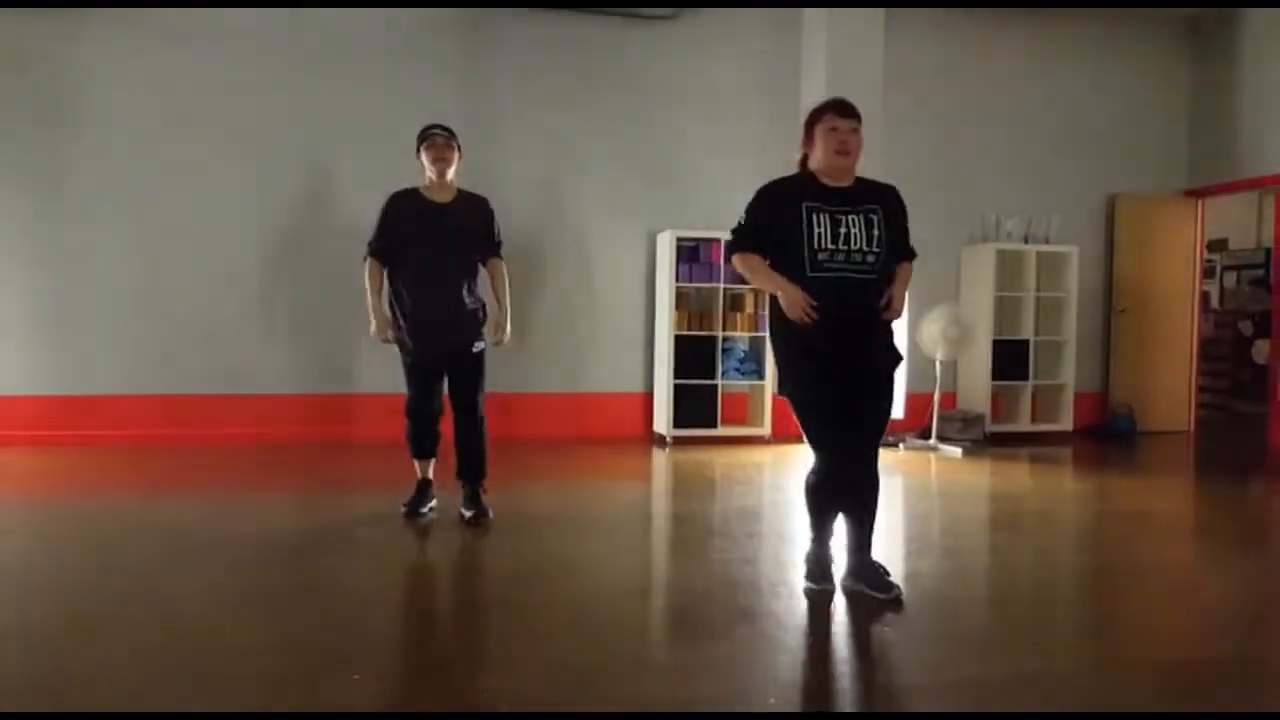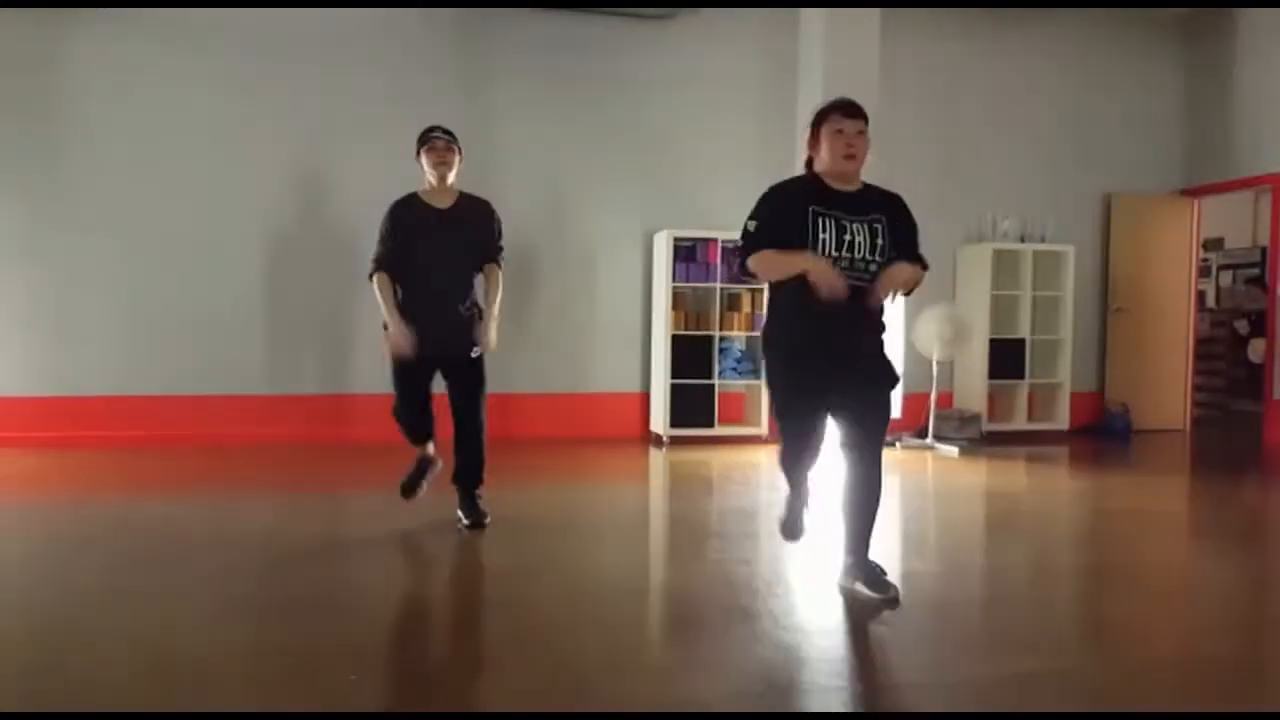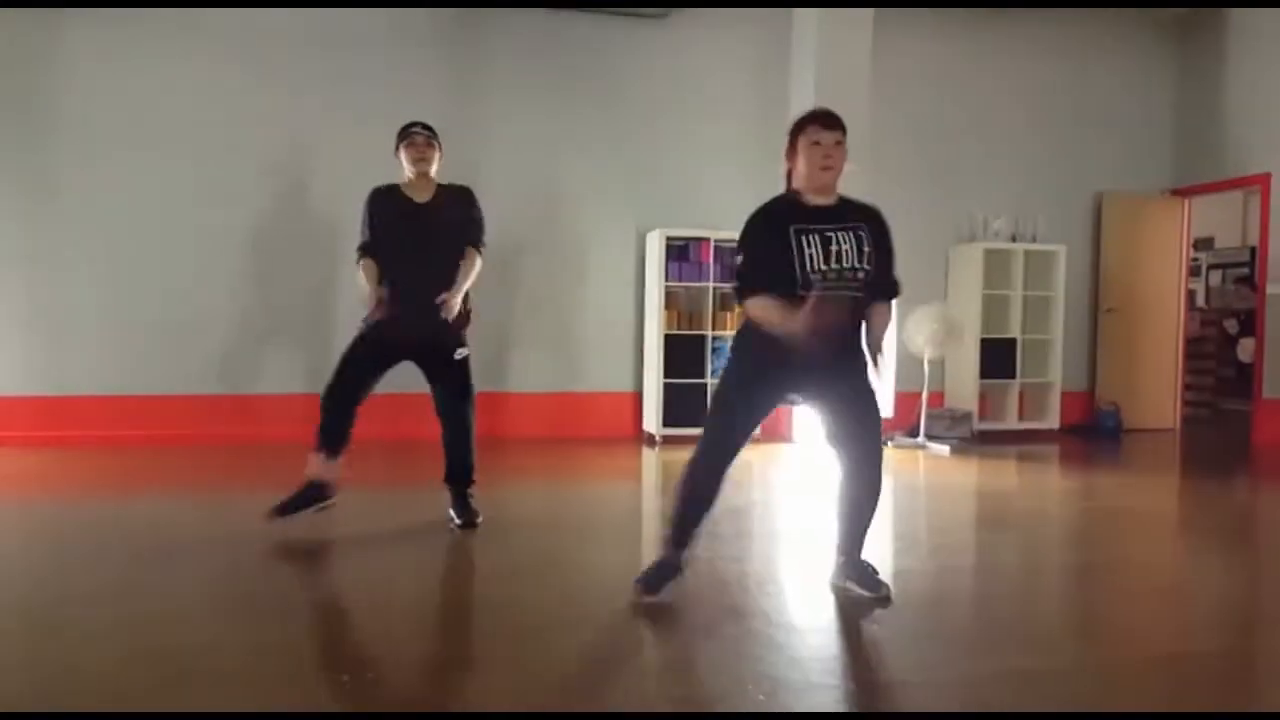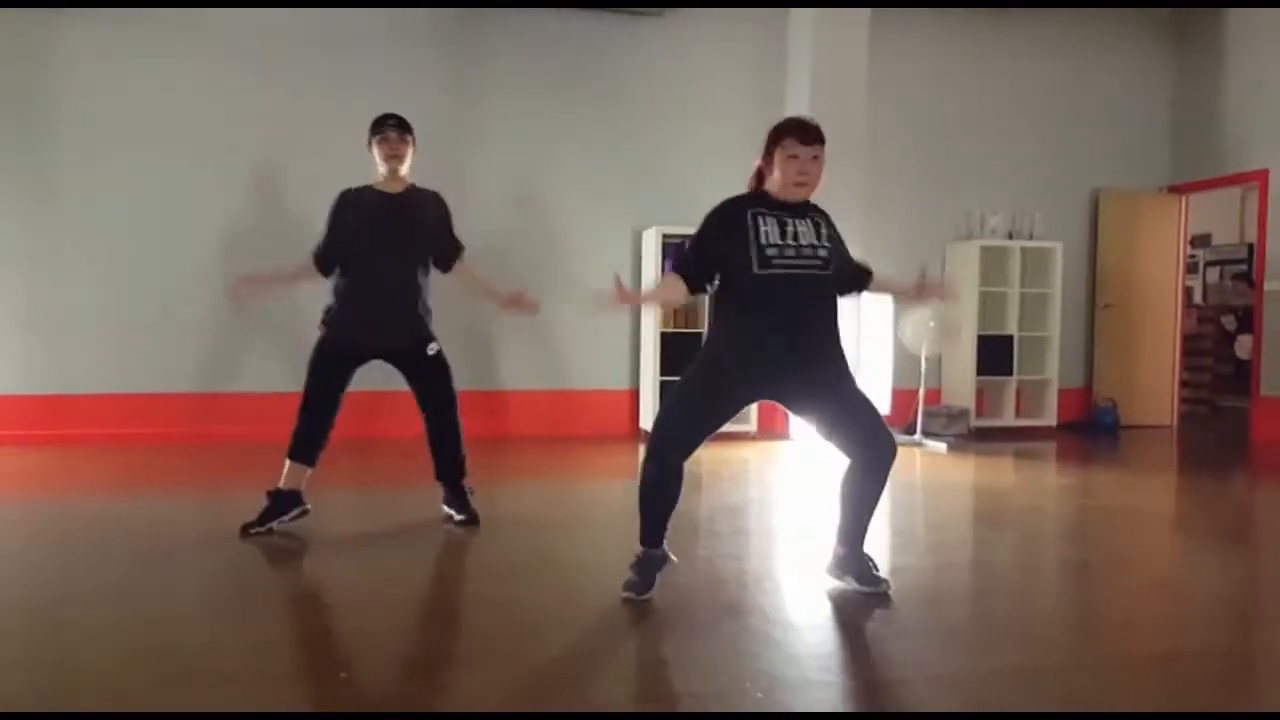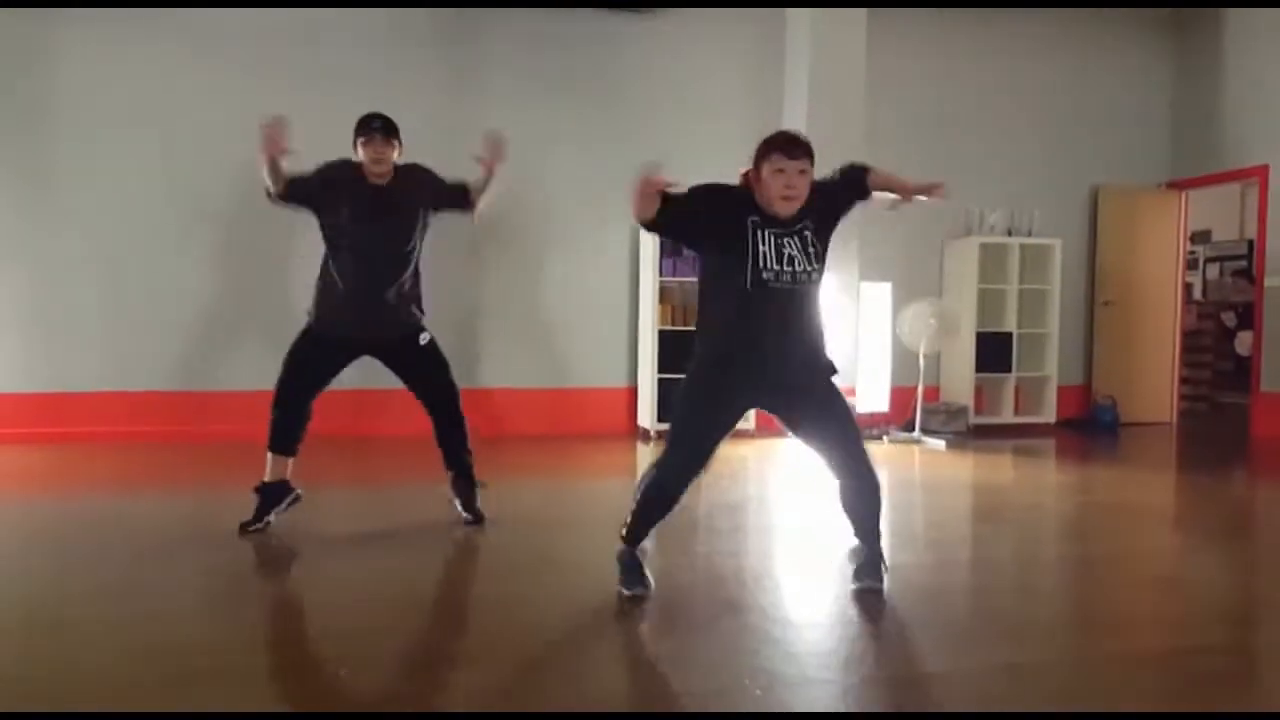
dt=0.2s
person 1, frame 1
left shoulder: (885, 200)
right shoulder: (781, 196)
left elbow: (902, 257)
right elbow: (741, 252)
left wrist: (899, 288)
right wrist: (781, 287)
left hip: (870, 349)
right hip: (805, 348)
left knee: (863, 455)
right knee: (832, 452)
left ankle: (860, 562)
right ankle: (818, 547)
person 1, frame 2
left shoulder: (890, 207)
right shoulder: (787, 198)
left elbow: (914, 267)
right elbow: (755, 258)
left wrist: (898, 277)
right wrist: (807, 262)
left hip: (862, 350)
right hip: (796, 348)
left knee: (866, 457)
right knee: (799, 447)
left ankle: (857, 562)
right ankle: (798, 496)
person 1, frame 3
left shoulder: (868, 221)
right shoulder: (769, 221)
left elbow: (882, 291)
right elbow: (751, 294)
left wrist: (876, 337)
right wrist: (792, 323)
left hip: (838, 361)
right hip: (766, 356)
left knee: (866, 457)
right knee: (715, 449)
left ankle: (849, 560)
right ankle: (673, 554)
person 1, frame 4
left shoulder: (820, 220)
right shoulder: (733, 215)
left elbow: (851, 276)
right elbow: (689, 273)
left wrist: (907, 290)
right wrist: (645, 297)
left hip: (815, 365)
right hip: (737, 360)
left knee: (878, 449)
right knee: (666, 441)
left ankle: (848, 554)
right ankle: (651, 552)
person 1, frame 5
left shoulder: (818, 209)
right shoulder: (723, 207)
left elbow: (855, 179)
right elbow: (660, 215)
left wrist: (903, 188)
right wrist: (647, 196)
left hip: (798, 367)
right hip: (725, 366)
left knee: (852, 461)
right knee: (680, 460)
left ankle: (870, 549)
right ankle: (630, 548)
person 2, frame 1
left shoulder: (478, 208)
right shoulder: (400, 205)
left elbow: (493, 260)
right elbow: (376, 259)
left wrist: (503, 311)
right wrist: (377, 312)
left hip: (466, 324)
right hip: (416, 326)
left knee: (470, 407)
right knee: (422, 407)
left ankle: (472, 492)
right ankle: (425, 485)
person 2, frame 2
left shoulder: (481, 212)
right shoulder: (401, 212)
left elbow: (492, 268)
right elbow: (381, 271)
left wrist: (490, 318)
right wrist: (394, 321)
left hip: (463, 330)
right hip: (413, 330)
left knee: (470, 413)
right knee: (409, 406)
left ankle: (468, 495)
right ankle: (426, 455)
person 2, frame 3
left shoulder: (462, 200)
right shoulder: (380, 200)
left elbow: (473, 251)
right elbow: (368, 253)
left wrist: (459, 292)
right wrist: (372, 290)
left hip: (440, 326)
right hip: (387, 321)
left knee: (457, 410)
right knee: (338, 395)
left ankle: (460, 495)
right ankle: (319, 484)
person 2, frame 4
left shoulder: (430, 204)
right shoulder: (350, 203)
left elbow: (451, 259)
right elbow: (324, 260)
left wrist: (498, 296)
right wrist: (270, 279)
left hip: (411, 326)
right hip: (349, 323)
left knee: (442, 405)
right knee: (317, 404)
left ankle: (455, 492)
right ankle: (287, 496)
person 2, frame 5
left shoulder: (418, 181)
right shoulder: (336, 179)
left elbow: (468, 200)
right elbow: (281, 190)
left wrist: (489, 171)
right wrist: (271, 156)
left hip: (399, 319)
right hip: (337, 318)
left knee: (442, 394)
right knee: (292, 390)
left ankle: (464, 484)
right ankle: (276, 486)
